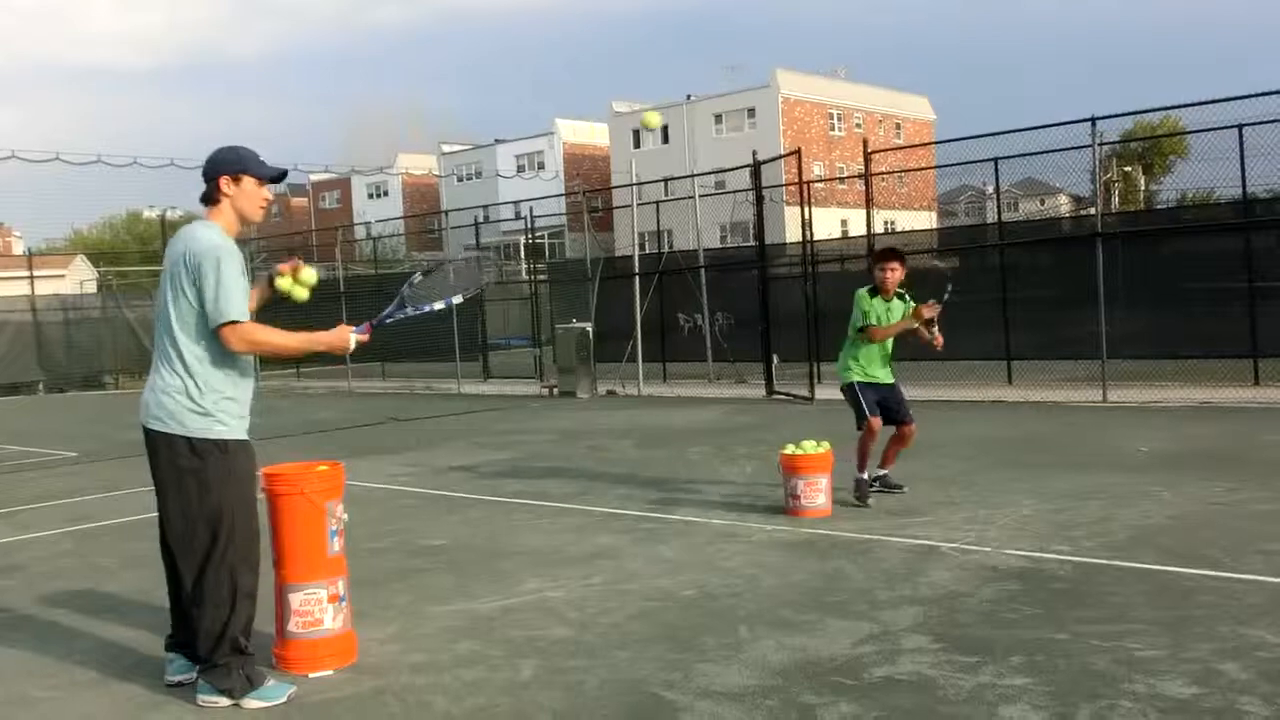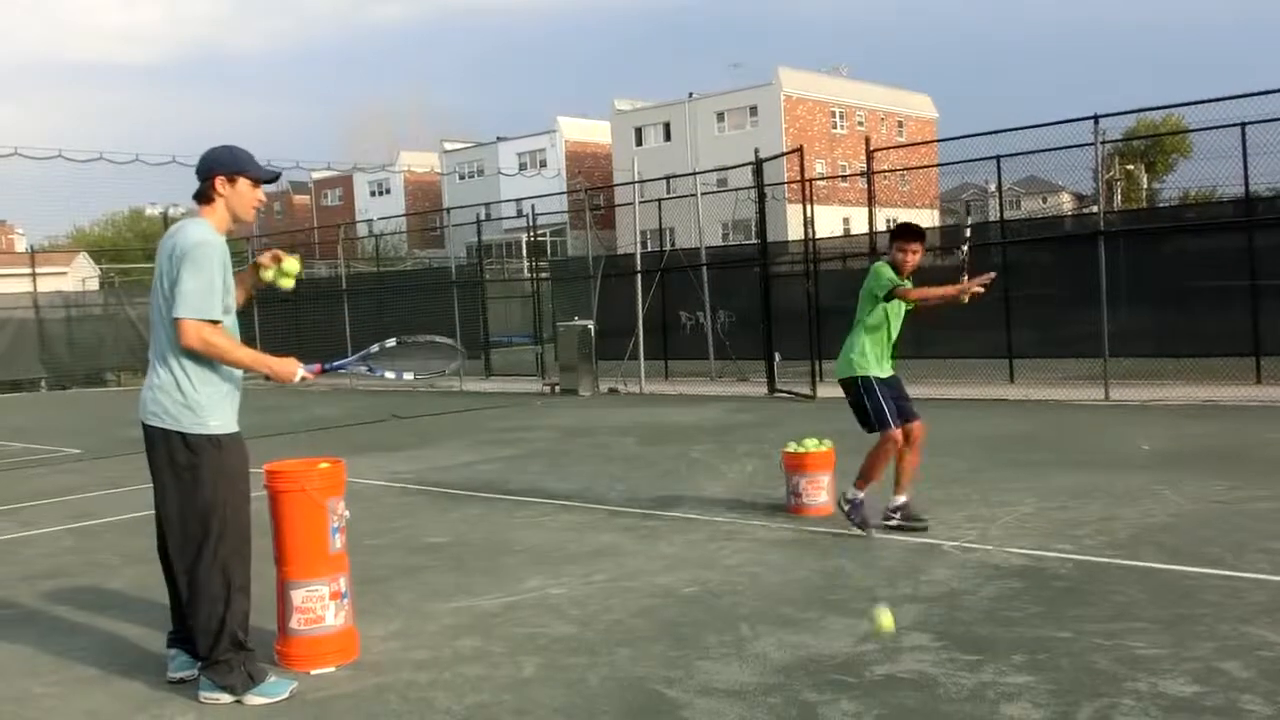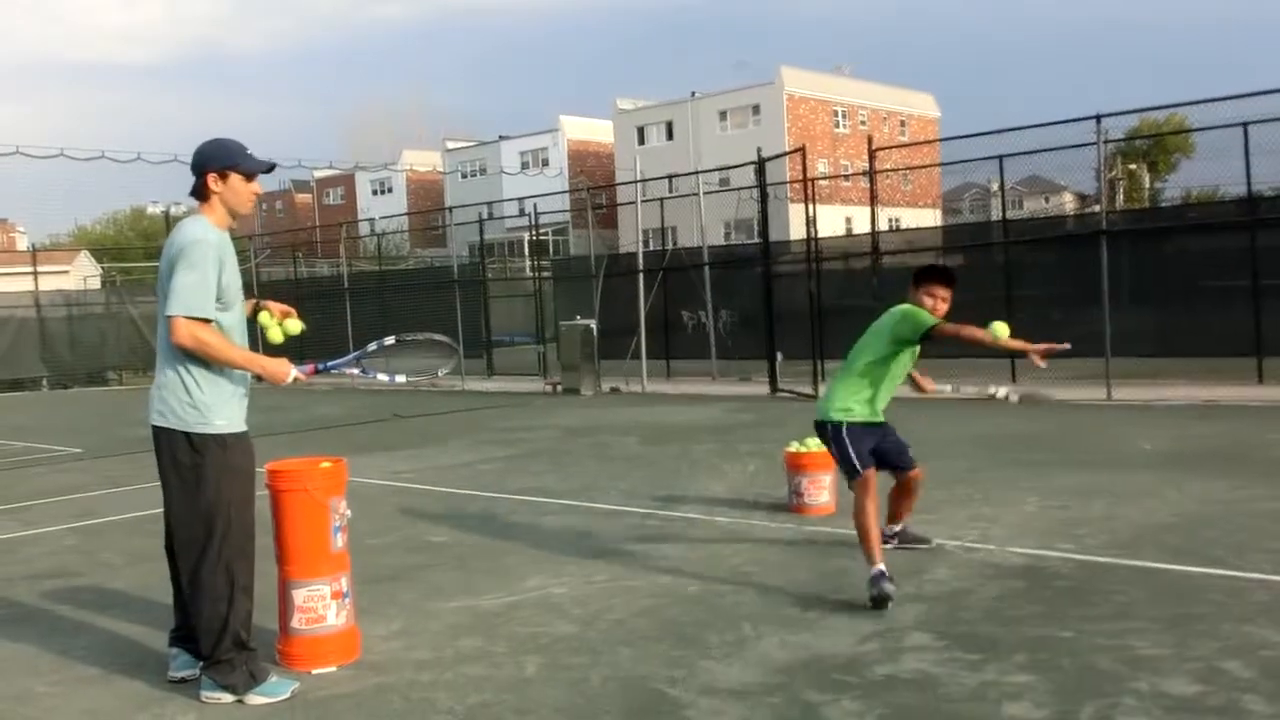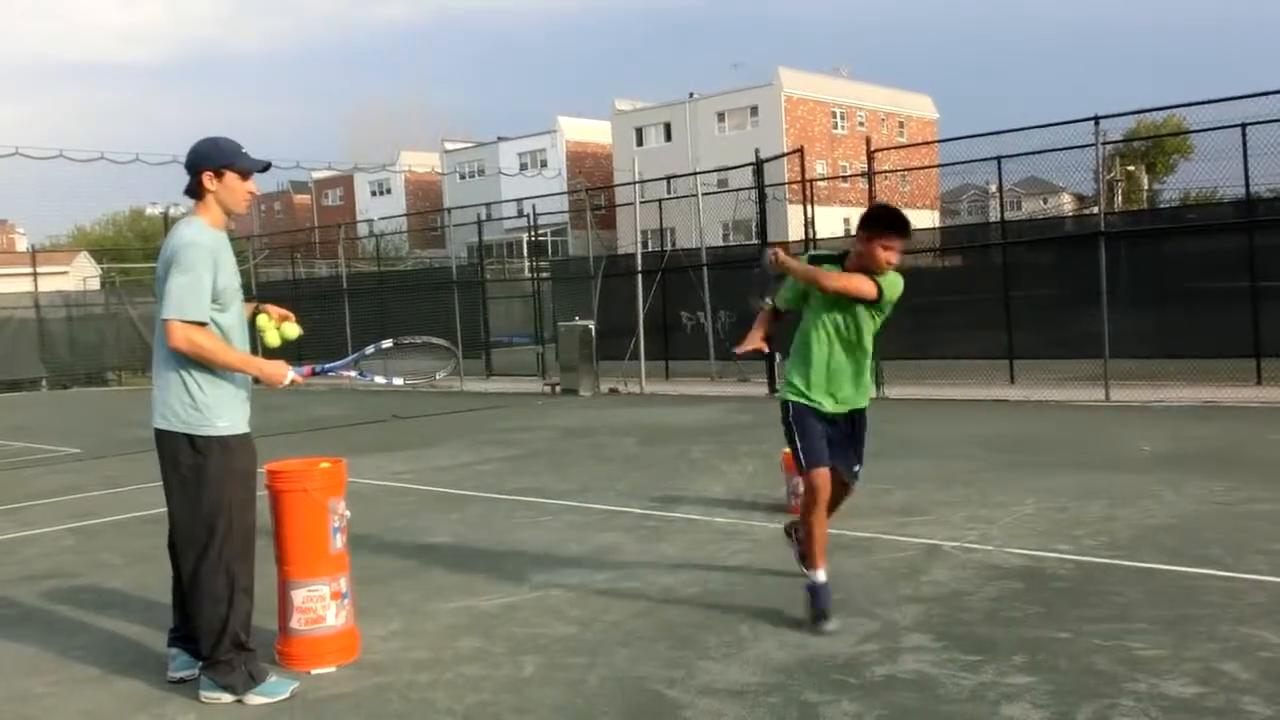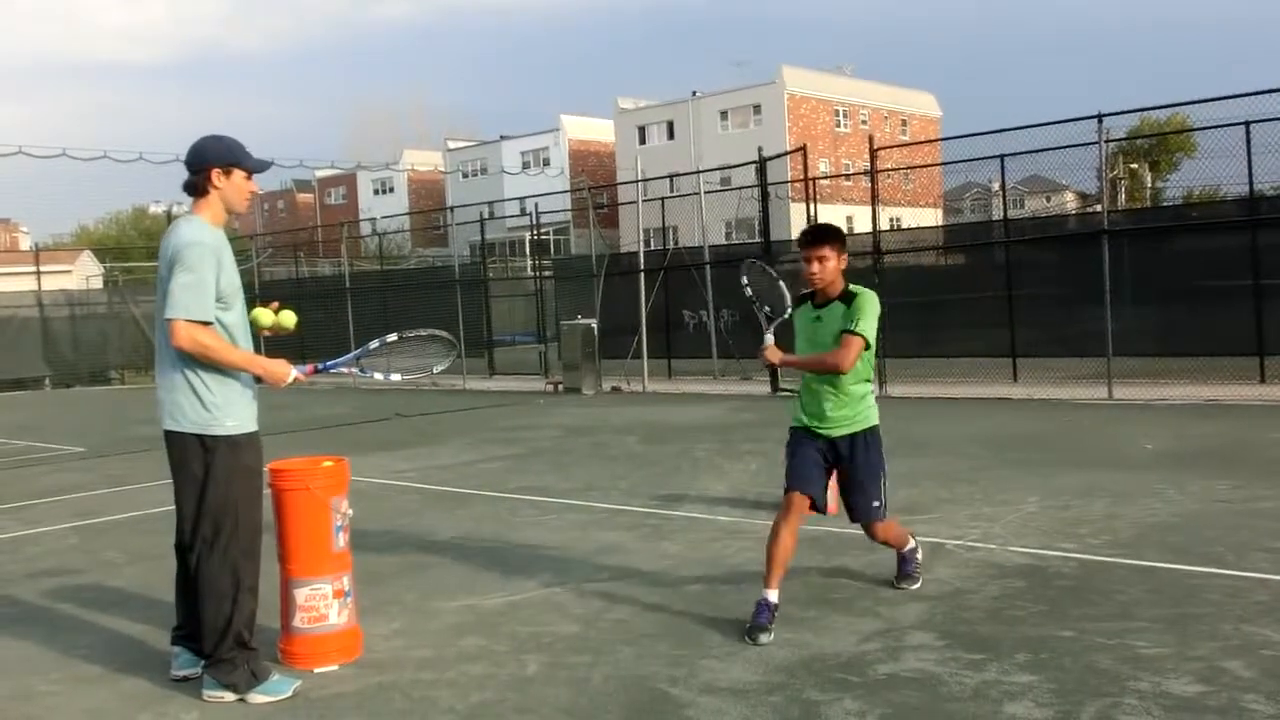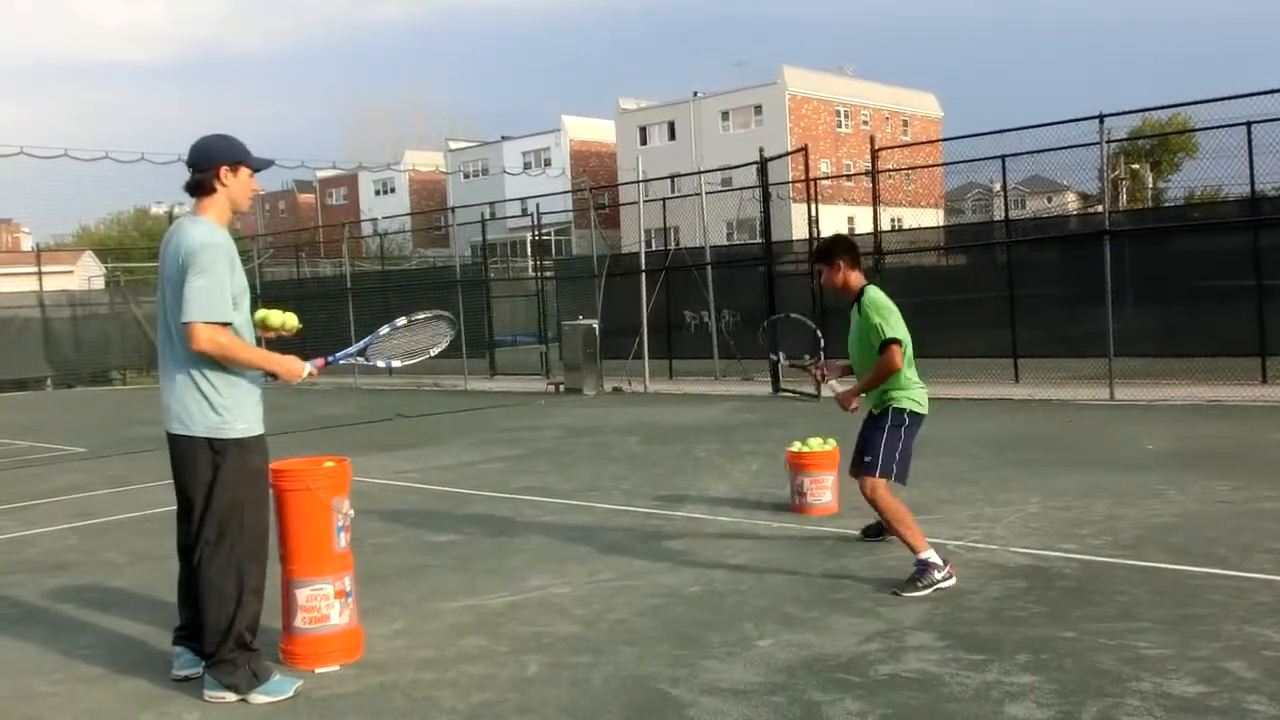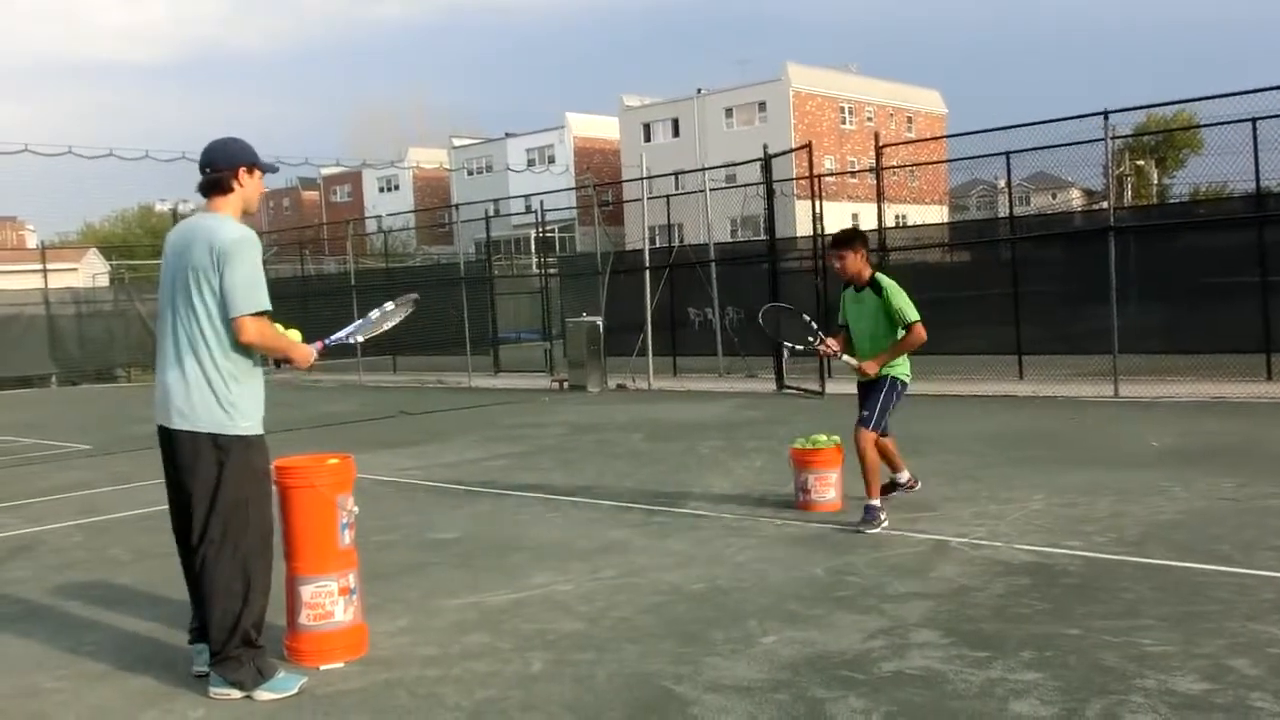
dt=0.5s
person 1, frame 1
left shoulder: (192, 239)
right shoulder: (215, 246)
right elbow: (238, 336)
left wrist: (269, 283)
right wrist: (323, 340)
left hip: (173, 419)
right hip: (205, 426)
left knee: (189, 542)
right knee: (229, 548)
left ankle: (187, 651)
right ankle: (225, 674)
person 1, frame 2
left shoulder: (186, 235)
right shoulder: (202, 242)
right elbow: (195, 333)
left wrist: (255, 272)
right wrist: (271, 365)
left hip: (171, 416)
right hip: (200, 422)
left knee: (186, 537)
right knee: (221, 543)
left ankle: (187, 647)
right ankle: (225, 669)
person 1, frame 3
left shoulder: (203, 237)
right shoulder: (201, 240)
right elbow: (186, 331)
left wrist: (255, 306)
right wrist: (263, 365)
left hip: (188, 418)
right hip: (206, 422)
left knee: (194, 539)
right knee: (224, 544)
left ankle: (189, 647)
right ankle: (228, 670)
person 1, frame 4
left shoulder: (205, 239)
right shoulder: (195, 243)
right elbow: (181, 334)
left wrist: (254, 308)
right wrist: (259, 368)
left hip: (195, 420)
right hip: (208, 424)
left knee: (197, 540)
right knee: (225, 545)
left ankle: (188, 647)
right ankle: (226, 669)
person 1, frame 5
left shoulder: (194, 236)
right shoulder: (199, 242)
right elbow: (185, 334)
left wrist: (251, 319)
right wrist: (262, 366)
left hip: (199, 419)
right hip: (217, 423)
left knee: (201, 538)
right knee: (230, 544)
left ankle: (191, 646)
right ankle: (230, 669)
person 1, frame 6
left shoulder: (184, 233)
right shoulder: (209, 243)
right elbow: (204, 337)
left wrist: (253, 323)
right wrist: (274, 362)
left hip: (194, 419)
right hip: (222, 424)
left knee: (204, 539)
right knee: (235, 544)
left ankle: (193, 646)
right ankle: (231, 669)
person 1, frame 7
left shoulder: (179, 236)
right shoulder: (237, 238)
right elbow: (248, 331)
left wrist: (271, 342)
right wrist: (293, 350)
left hip: (177, 412)
right hip: (221, 418)
left knee: (200, 536)
right knee: (238, 541)
left ankle: (208, 642)
right ankle: (236, 667)
person 2, frame 1
left shoulder: (903, 299)
right shoulder: (862, 296)
left elbow: (913, 326)
right elbow: (873, 335)
left wrist: (931, 334)
right wrist: (912, 316)
left hip: (883, 375)
right hip: (855, 374)
left knee: (906, 429)
right knee: (873, 425)
left ankle: (879, 475)
right ankle: (861, 478)
person 2, frame 2
left shoulder: (904, 281)
right shoulder: (879, 270)
left elbow: (914, 305)
right elbow: (908, 296)
left wrist: (951, 297)
right wrist: (959, 288)
left hip: (882, 368)
right hip: (861, 368)
left knee: (914, 431)
right knee: (892, 437)
left ankle: (898, 506)
right ankle: (854, 496)
person 2, frame 3
left shoulder: (912, 321)
right shoulder: (906, 315)
right elbow: (960, 331)
left wrist: (914, 376)
right wrist: (1024, 345)
left hip: (868, 414)
right hip: (840, 415)
left knee: (910, 479)
right knee: (865, 483)
left ankle: (892, 530)
right ankle: (877, 574)
person 2, frame 4
left shoulder: (891, 284)
right shoulder: (814, 266)
left elbow: (832, 284)
right elbow: (773, 309)
left wrist: (786, 263)
right wrist: (758, 333)
left hip: (850, 401)
right hip: (802, 396)
left knee: (842, 484)
right knee: (819, 483)
left ankle: (802, 529)
right ankle: (817, 582)
person 2, frame 5
left shoulder: (862, 302)
right shoulder: (800, 306)
left elbow: (842, 362)
left wrist: (783, 359)
left hip: (859, 426)
right hip: (810, 426)
left knee: (878, 526)
right knee: (793, 507)
left ankle: (908, 550)
right ankle: (769, 601)
person 2, frame 6
left shoulder: (873, 303)
right shoulder: (861, 303)
left elbow: (894, 362)
left wrist: (855, 391)
right wrist: (836, 371)
left hip: (899, 405)
right hip: (882, 405)
left knee: (874, 486)
right knee: (859, 474)
left ankle: (933, 565)
right ankle: (891, 523)
person 2, frame 7
left shoulder: (887, 290)
right shoulder: (846, 291)
left elbow: (918, 334)
left wrist: (878, 362)
right wrist: (837, 344)
left hip: (890, 374)
right hip: (867, 376)
left knee: (863, 435)
right knee: (875, 435)
left ankle: (874, 508)
right ankle: (904, 478)
